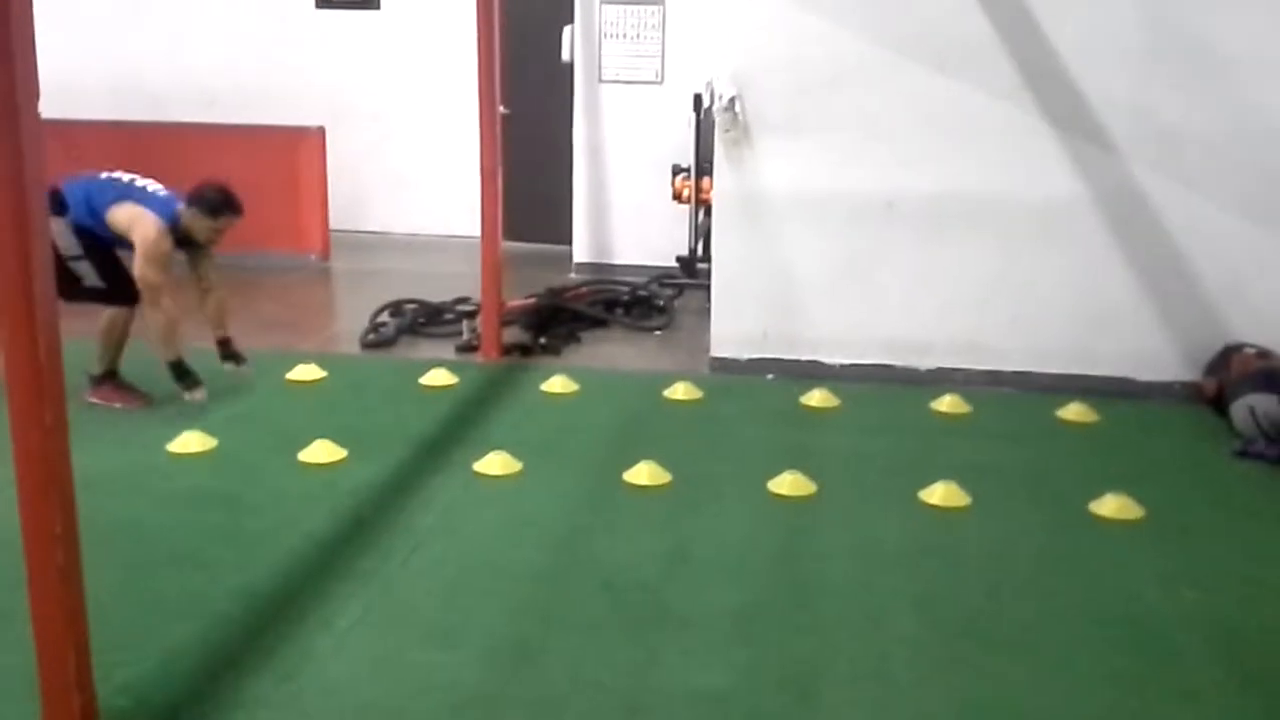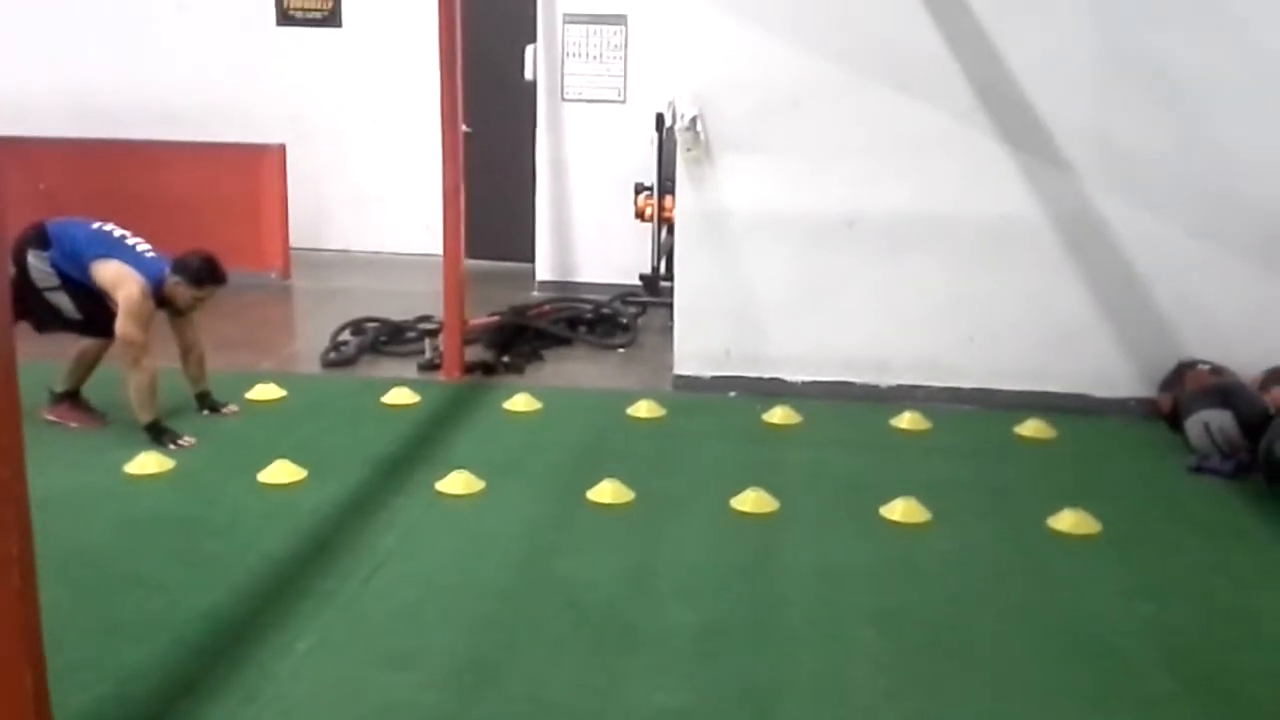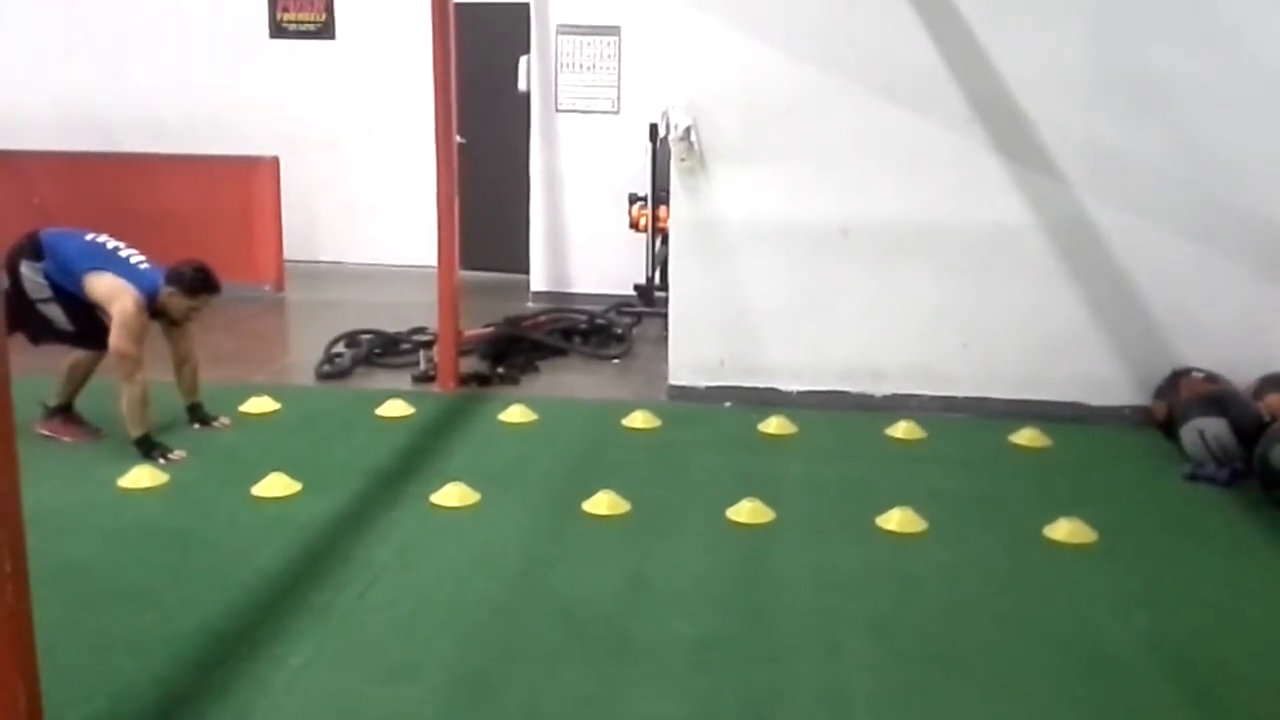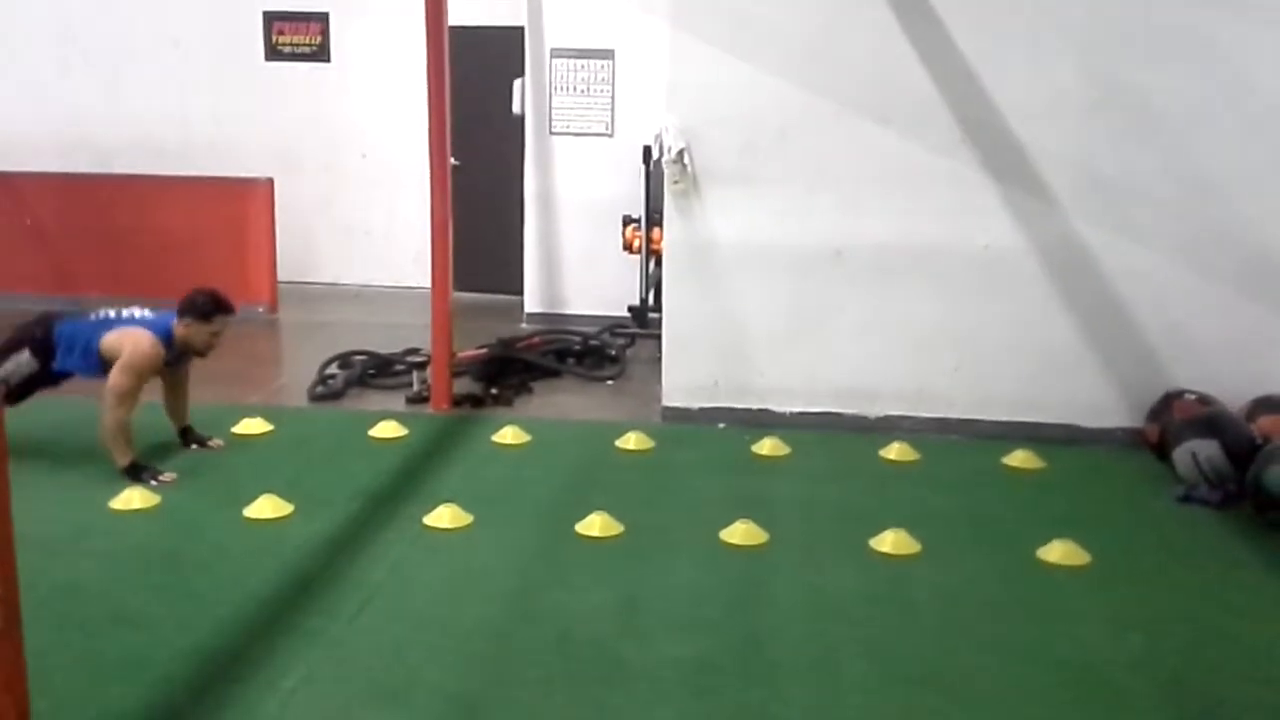
dt=1s
person 1, frame 1
left shoulder: (193, 224)
right shoulder: (155, 232)
left elbow: (208, 289)
right elbow: (157, 304)
left wrist: (225, 345)
right wrist: (178, 366)
left hip: (84, 215)
right hip: (59, 214)
right knee: (123, 297)
right ankle: (103, 382)
person 1, frame 2
left shoulder: (175, 282)
right shoulder: (137, 293)
left elbow: (191, 347)
right elbow: (137, 364)
left wrist: (204, 397)
right wrist: (154, 428)
left hip: (68, 247)
right hip: (39, 250)
right knee: (101, 330)
right ankle: (64, 401)
person 1, frame 3
left shoulder: (169, 292)
right shoulder: (131, 306)
left elbow: (185, 359)
right elbow: (131, 378)
left wrist: (195, 410)
right wrist: (145, 443)
left hip: (63, 256)
right hip: (32, 261)
right knee: (94, 342)
right ankle: (56, 415)
person 1, frame 4
left shoulder: (181, 333)
right shoulder: (147, 347)
left elbow: (176, 383)
right elbow: (115, 412)
left wrist: (186, 432)
right wrist: (132, 469)
left hip: (70, 347)
right hip: (47, 344)
